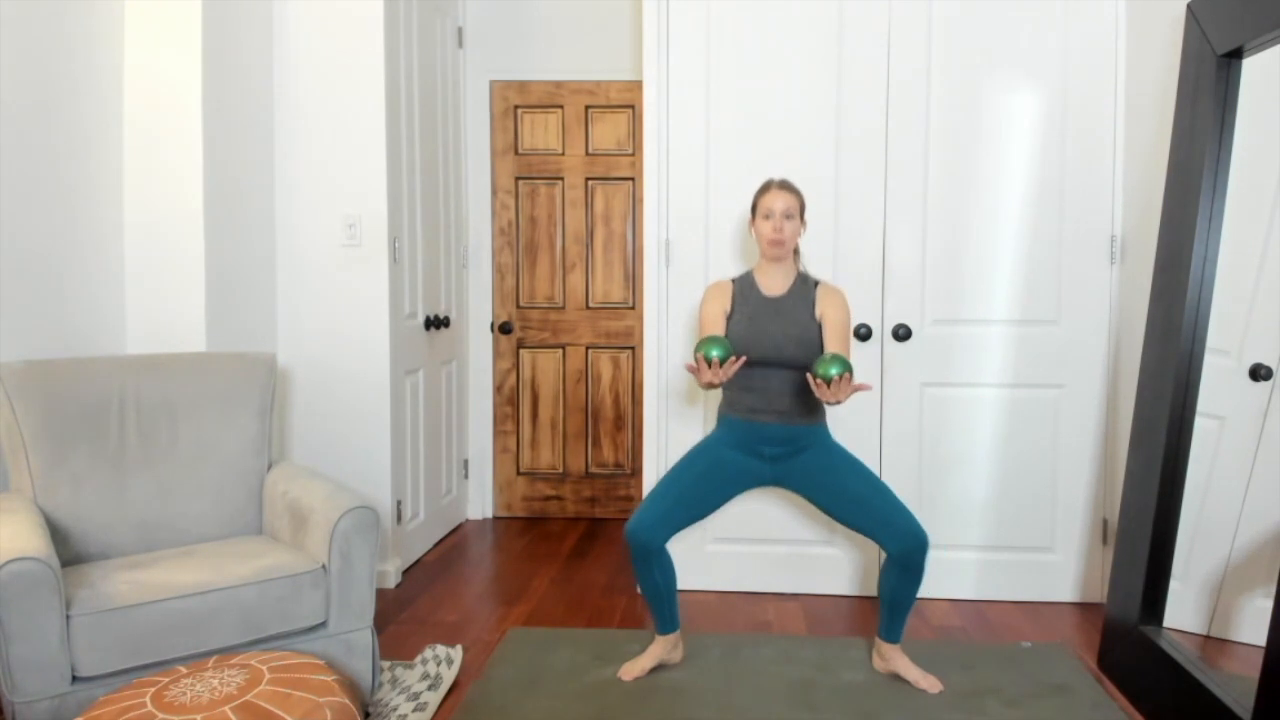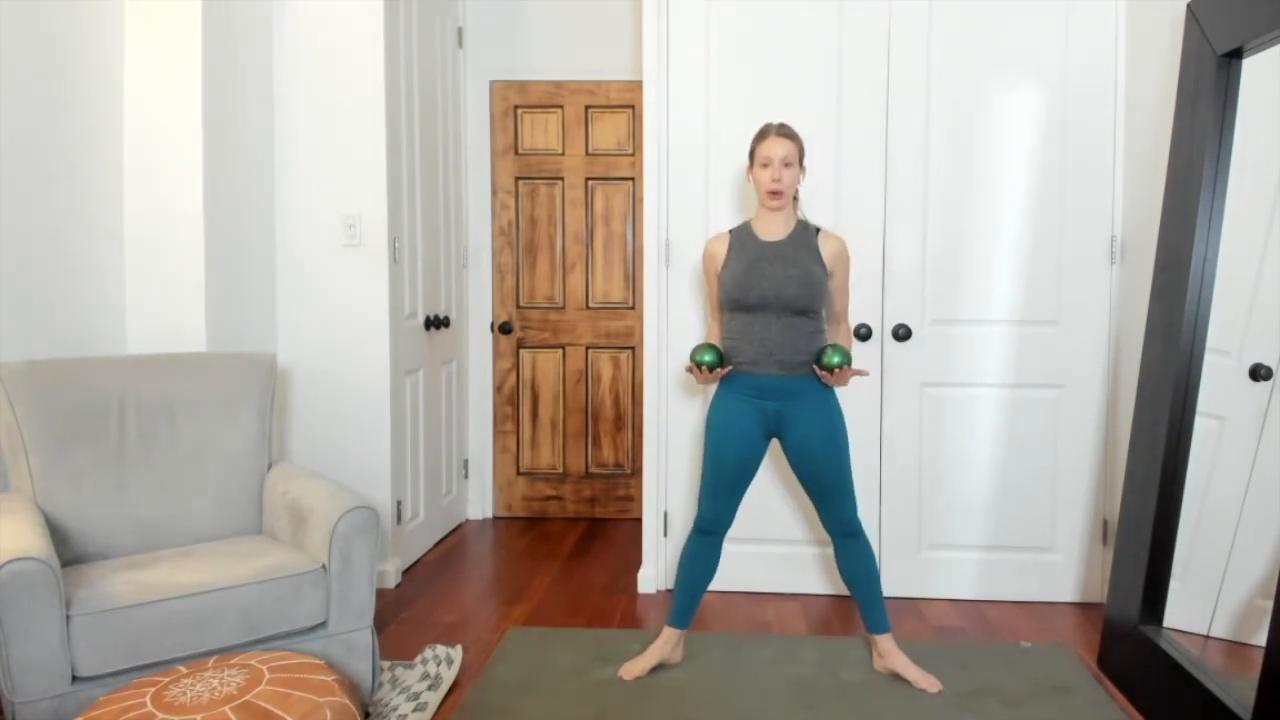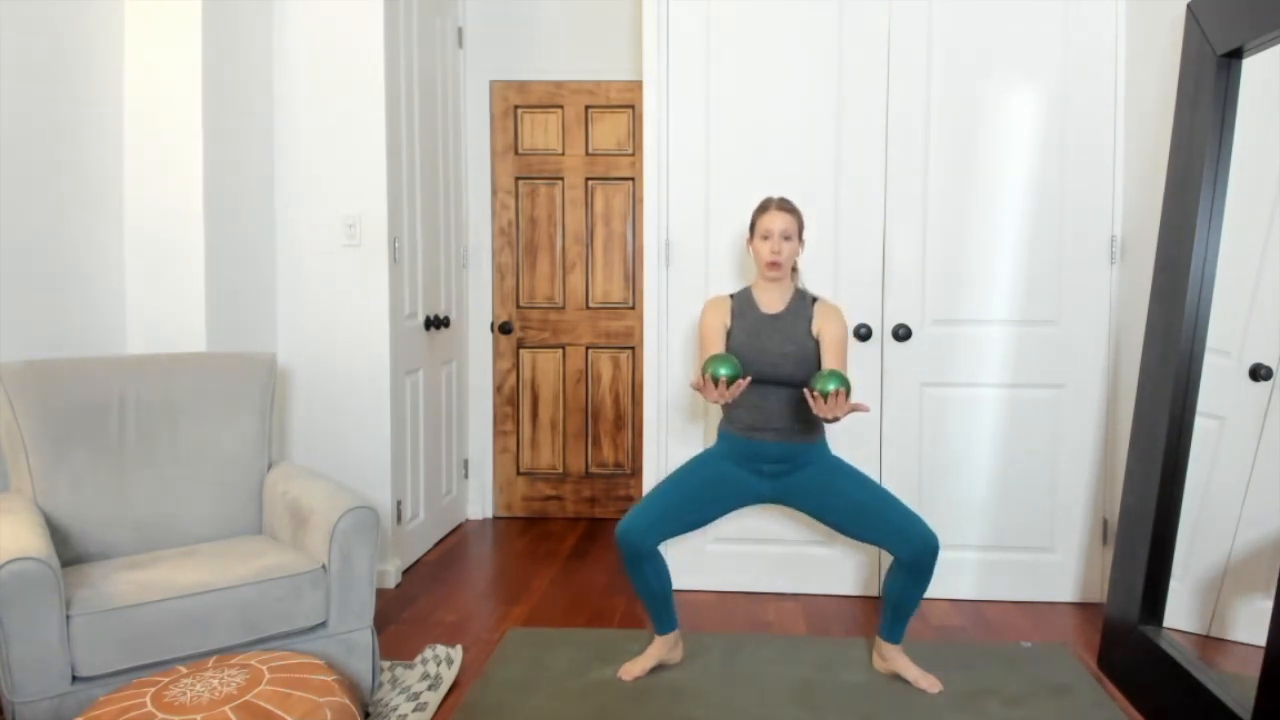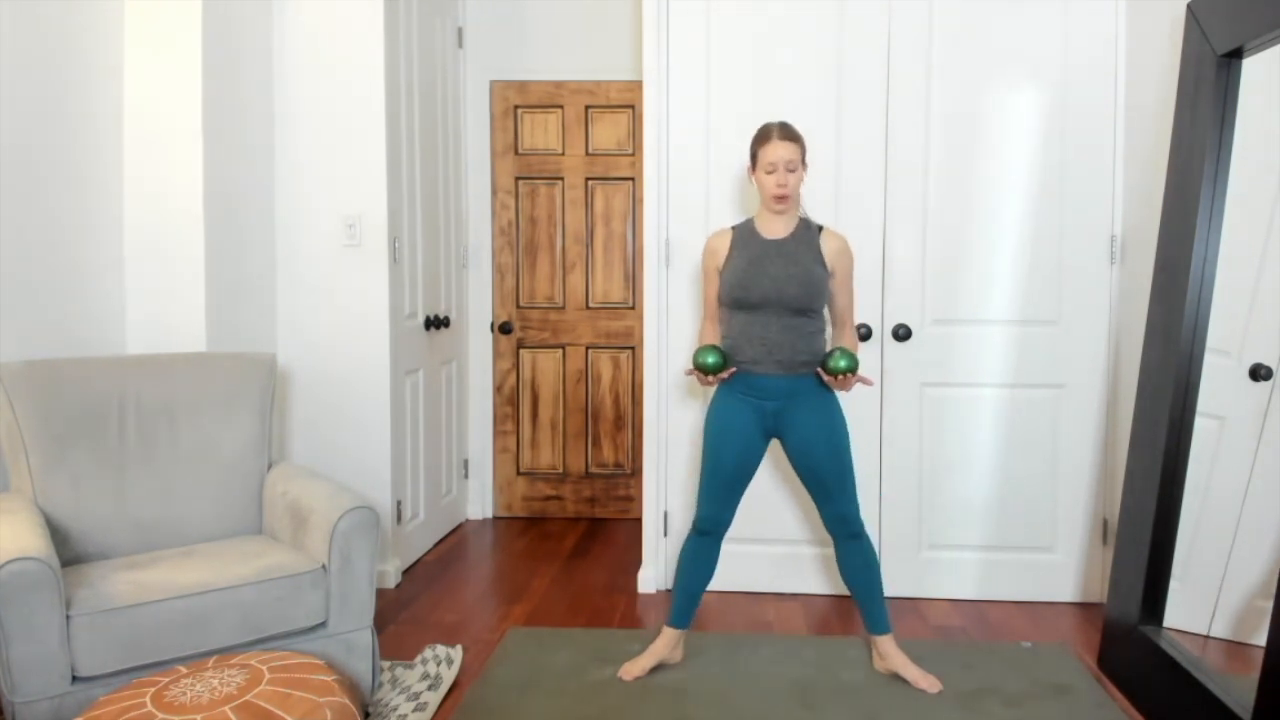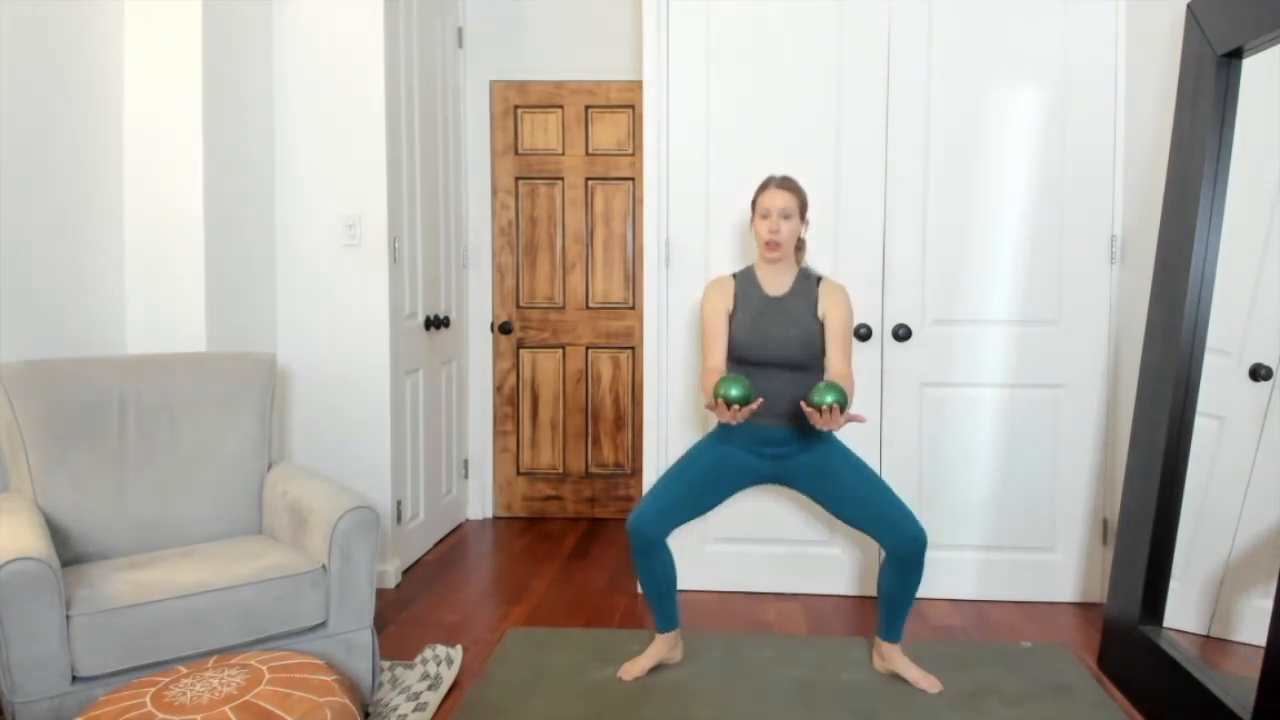
dt=1s
person 1, frame 1
left shoulder: (827, 298)
right shoulder: (722, 294)
left elbow: (839, 376)
right elbow: (708, 363)
left wrist: (837, 392)
right wrist: (709, 376)
left hip: (808, 445)
right hip: (735, 442)
left knee: (910, 541)
right knee: (642, 532)
left ankle: (889, 649)
right ankle: (667, 640)
person 1, frame 2
left shoulder: (828, 248)
right shoulder: (721, 248)
left elbow: (838, 324)
left wrist: (840, 365)
right wrist: (707, 363)
left hip: (808, 399)
right hip: (739, 398)
left knee: (844, 524)
right knee: (710, 523)
left ankle: (885, 648)
right ankle: (670, 640)
person 1, frame 3
left shoulder: (825, 315)
right shoulder: (720, 310)
left elbow: (836, 392)
right elbow: (711, 379)
left wrist: (834, 409)
right wrist: (716, 393)
left hip: (808, 461)
right hip: (734, 457)
left knee: (920, 545)
right knee: (632, 536)
left ankle: (889, 648)
right ankle: (666, 640)
person 1, frame 4
left shoulder: (830, 245)
right shoulder: (722, 244)
left elbow: (844, 325)
left wrist: (845, 368)
left hip: (808, 398)
right hip: (739, 397)
left knee: (846, 523)
right knee: (709, 522)
left ankle: (885, 647)
right ankle: (670, 640)
person 1, frame 5
left shoulder: (830, 295)
right shoulder: (722, 291)
left elbow: (840, 373)
right elbow: (714, 368)
left wrist: (834, 409)
right wrist: (721, 404)
left hip: (808, 444)
right hip: (737, 442)
left knee: (908, 538)
right knee: (643, 526)
left ankle: (888, 649)
right ankle: (667, 640)
